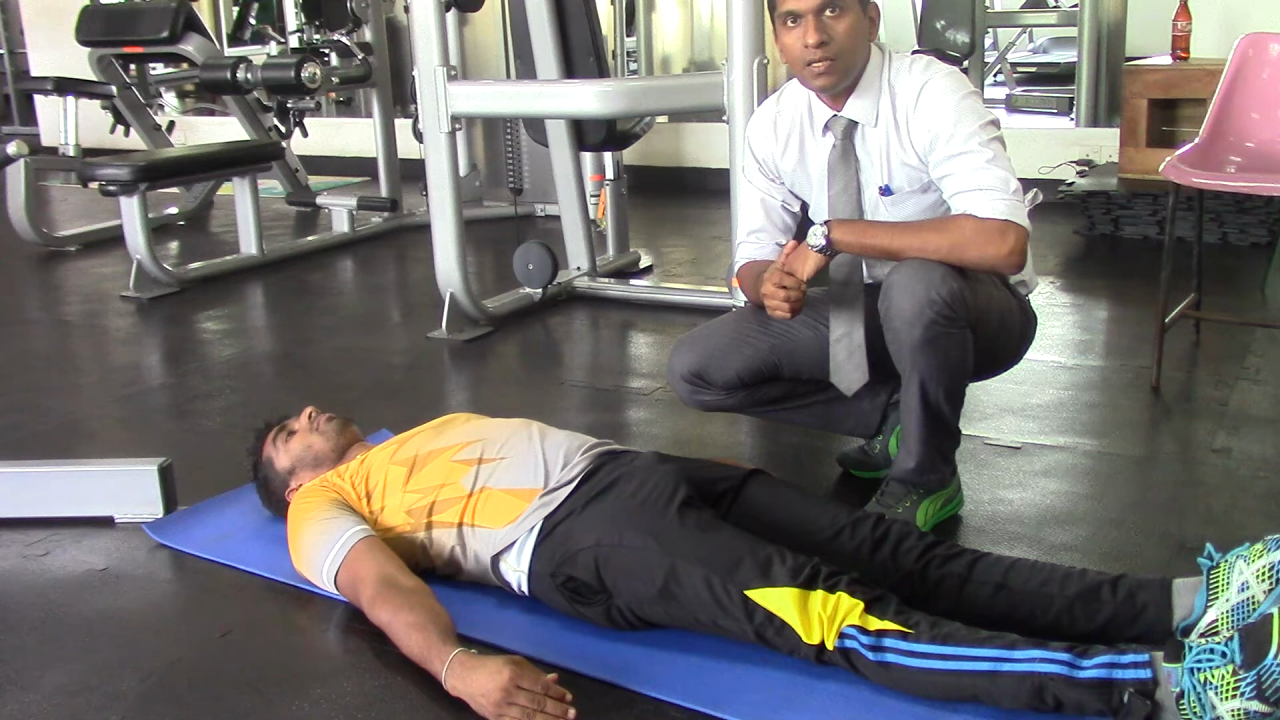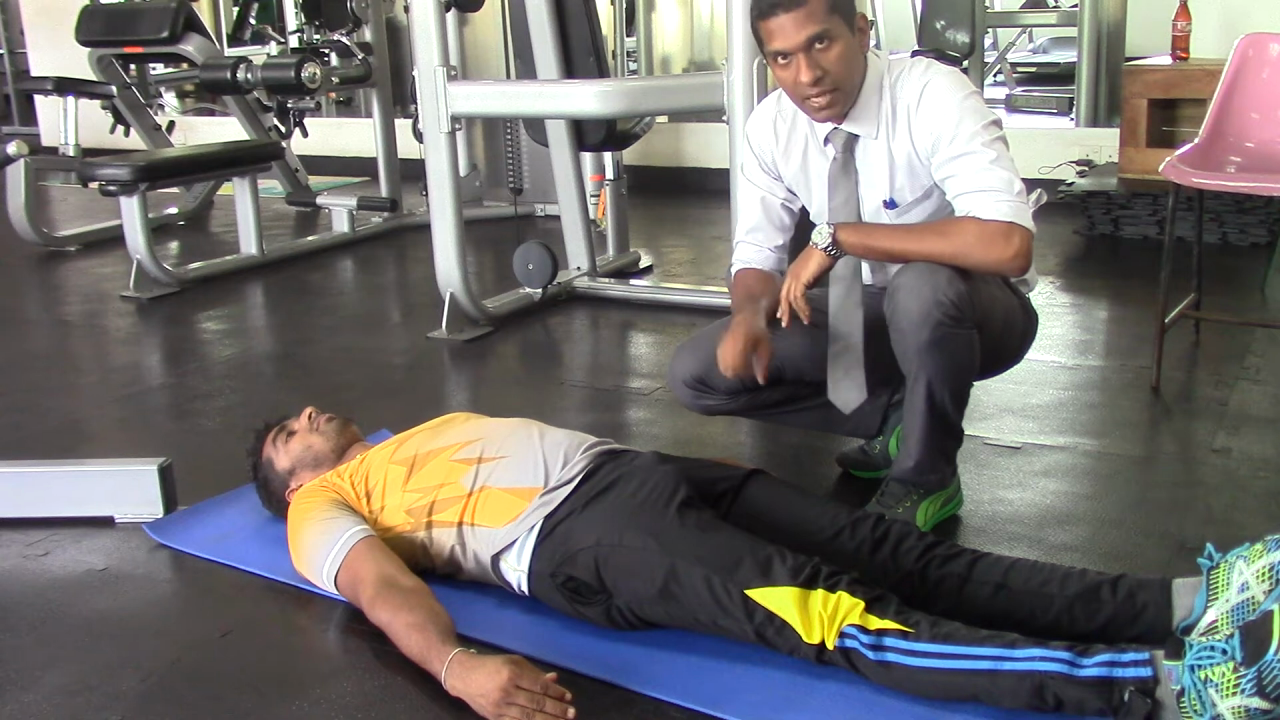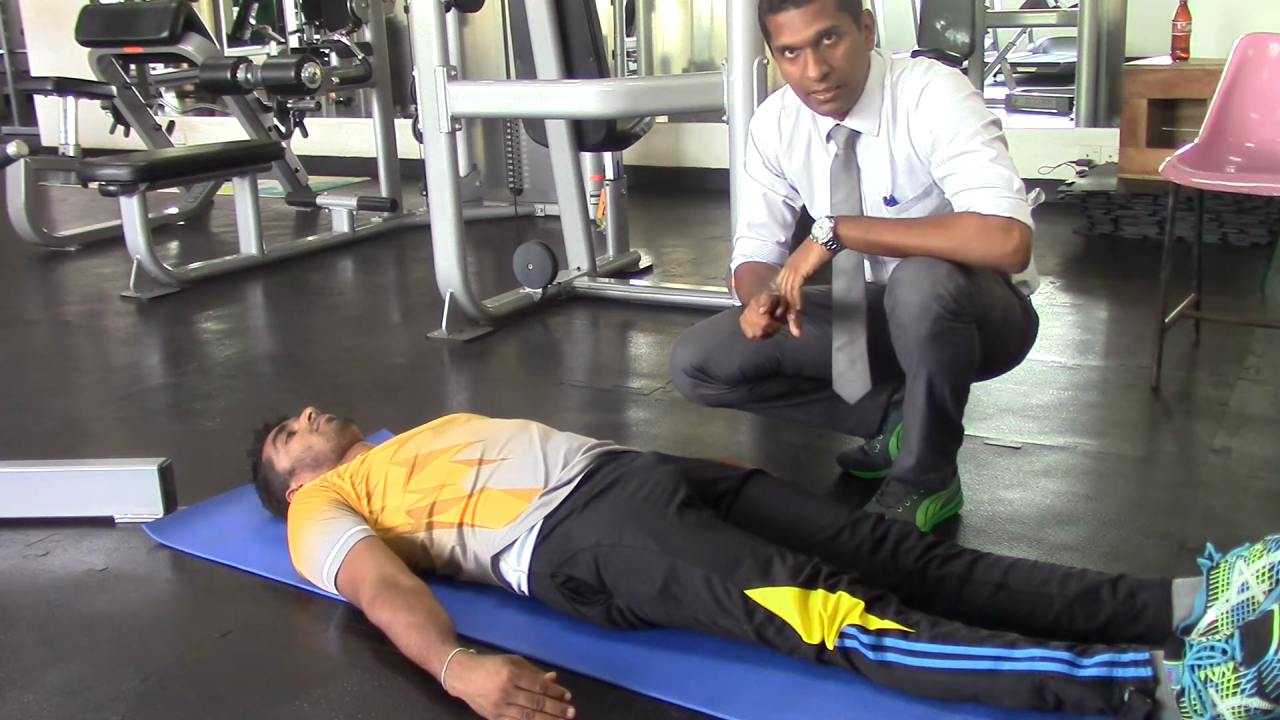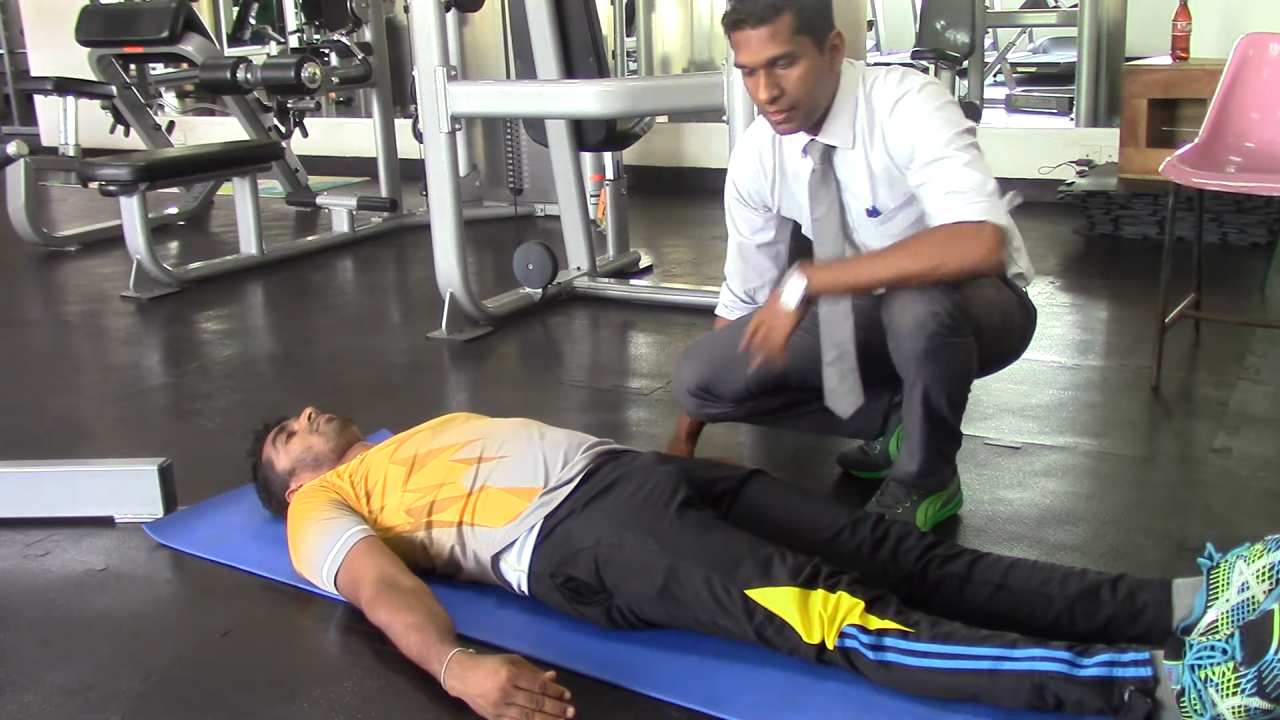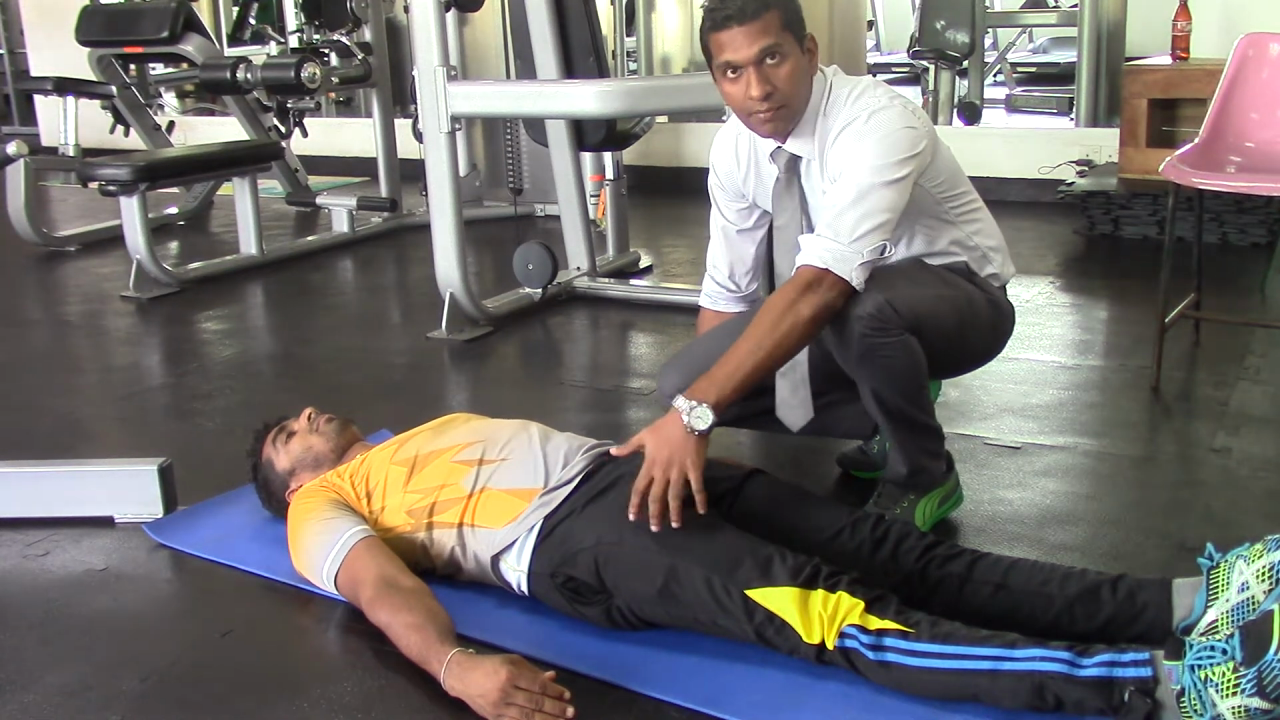
dt=1s
person 1, frame 1
left shoulder: (419, 439)
right shoulder: (326, 510)
right elbow: (384, 587)
left wrist: (711, 461)
left hip: (632, 469)
right hip: (574, 537)
left knee: (896, 555)
right knee: (836, 618)
left ankle: (1184, 604)
person 1, frame 2
left shoulder: (419, 439)
right shoulder: (324, 511)
right elbow: (384, 590)
left wrist: (714, 457)
left hip: (634, 470)
right hip: (574, 540)
left knee: (896, 555)
right knee: (832, 616)
left ankle: (1186, 604)
person 1, frame 3
left shoulder: (422, 440)
right shoulder: (323, 512)
right elbow: (384, 588)
left wrist: (716, 460)
left hip: (634, 469)
right hip: (576, 539)
left knee: (899, 555)
right knee: (834, 617)
left ankle: (1185, 602)
person 1, frame 4
left shoulder: (421, 439)
right shoulder: (325, 513)
right elbow: (383, 588)
left wrist: (697, 449)
left hip: (632, 470)
right hip: (575, 539)
left knee: (897, 554)
right knee: (834, 617)
left ankle: (1188, 604)
person 1, frame 5
left shoulder: (420, 439)
right shoulder: (325, 512)
right elbow: (383, 588)
left hip: (623, 469)
right hip: (570, 540)
left knee: (896, 555)
right knee: (831, 616)
left ankle: (1186, 605)
person 2, frame 1
left shoulder: (933, 93)
right shoulder: (772, 123)
left elbow: (1003, 242)
right elbow: (754, 258)
left wrist: (834, 234)
right wrist: (769, 284)
left hip: (975, 308)
right hip: (864, 307)
left knee: (917, 286)
right knee: (696, 368)
left ankle: (925, 477)
right ankle: (895, 416)
person 2, frame 2
left shoulder: (934, 95)
right shoulder: (769, 126)
left elbow: (1008, 245)
right elbow: (757, 259)
left wrist: (839, 237)
right wrist: (752, 315)
left hip: (971, 307)
right hip: (868, 308)
left knee: (923, 289)
right knee: (696, 373)
left ankle: (926, 478)
right ankle: (896, 416)
person 2, frame 3
left shoulder: (933, 95)
right shoulder: (774, 123)
left elbow: (1008, 240)
right elbow: (755, 254)
left wrist: (838, 229)
right wrist: (763, 297)
left hip: (974, 308)
right hip: (870, 308)
left knee: (922, 282)
right knee: (698, 364)
left ankle: (926, 476)
right ankle: (896, 416)
person 2, frame 4
left shoulder: (909, 106)
right shoulder: (755, 153)
left elbow: (980, 246)
right elbow: (743, 297)
left wrist: (809, 279)
right wrist: (686, 432)
left hip: (970, 306)
right hip: (862, 307)
left knee: (919, 301)
right knee: (699, 378)
left ankle: (926, 477)
right ankle: (893, 418)
person 2, frame 5
left shoulder: (877, 124)
right shoulder: (733, 146)
left elbow: (821, 285)
right elbow: (726, 291)
left wrist: (694, 413)
right wrist: (687, 402)
left hip: (960, 299)
right hip: (845, 311)
left knee: (859, 307)
right knee: (683, 384)
left ankle: (922, 474)
right ankle: (895, 415)
